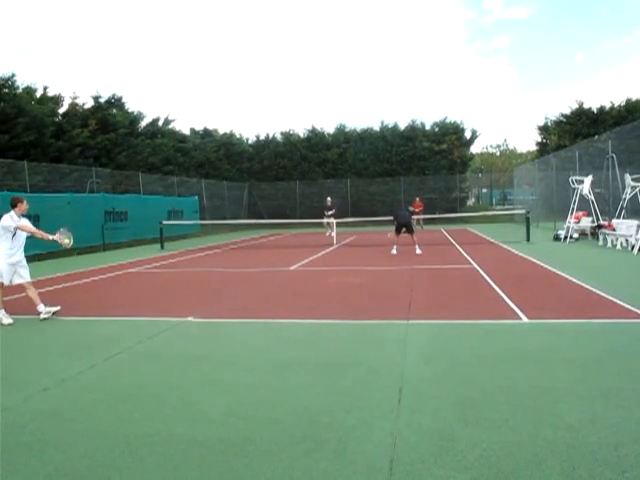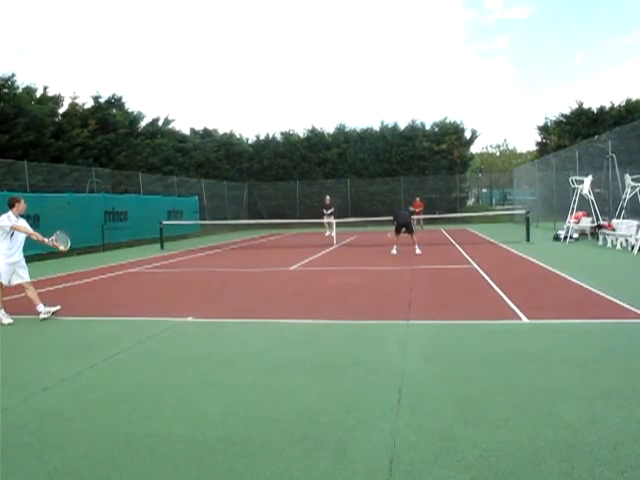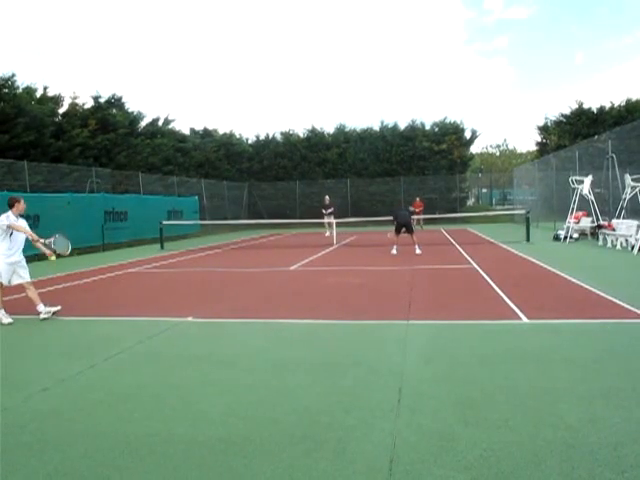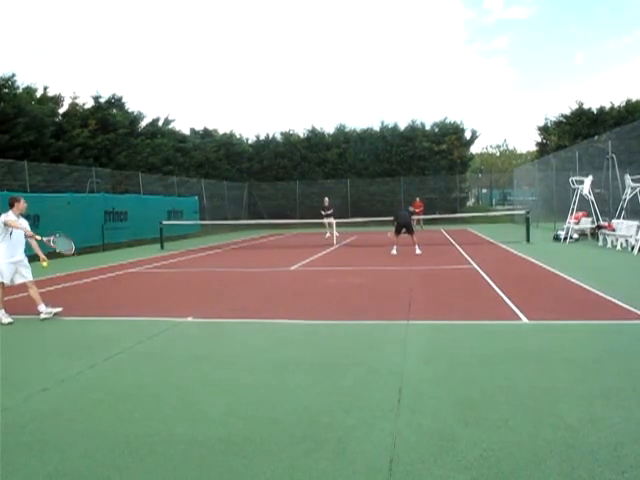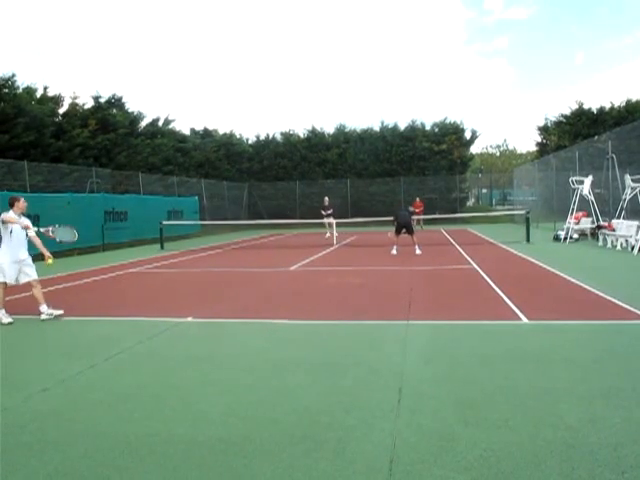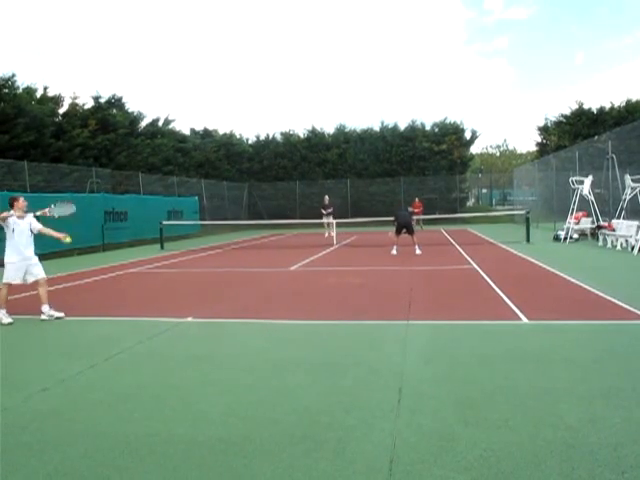
dt=0.1s
person 1, frame 1
left shoulder: (24, 221)
left elbow: (36, 233)
right elbow: (21, 228)
left wrist: (53, 237)
right wrist: (47, 235)
left hip: (19, 260)
left knee: (28, 284)
left ankle: (43, 310)
person 1, frame 2
left shoulder: (23, 221)
left elbow: (33, 235)
right elbow: (16, 227)
left wrist: (50, 243)
right wrist: (34, 234)
left hip: (18, 260)
left knee: (27, 284)
left ankle: (42, 310)
person 1, frame 3
left shoulder: (22, 222)
left elbow: (32, 238)
right elbow: (13, 226)
left wrist: (45, 250)
right wrist: (30, 234)
left hip: (18, 260)
left knee: (28, 284)
left ankle: (43, 310)
person 1, frame 4
left shoulder: (24, 221)
left elbow: (31, 239)
left wrist: (40, 254)
right wrist: (22, 228)
left hip: (20, 259)
left knee: (30, 283)
left ankle: (43, 310)
person 1, frame 5
left shoulder: (26, 220)
left elbow: (34, 237)
left wrist: (45, 251)
right wrist: (20, 224)
left hip: (24, 258)
left knee: (35, 282)
left ankle: (45, 311)
person 1, frame 6
left shoulder: (29, 218)
left elbow: (42, 229)
left wrist: (58, 235)
right wrist: (15, 213)
left hip: (30, 258)
right hip: (14, 259)
left knee: (42, 281)
left ankle: (46, 311)
